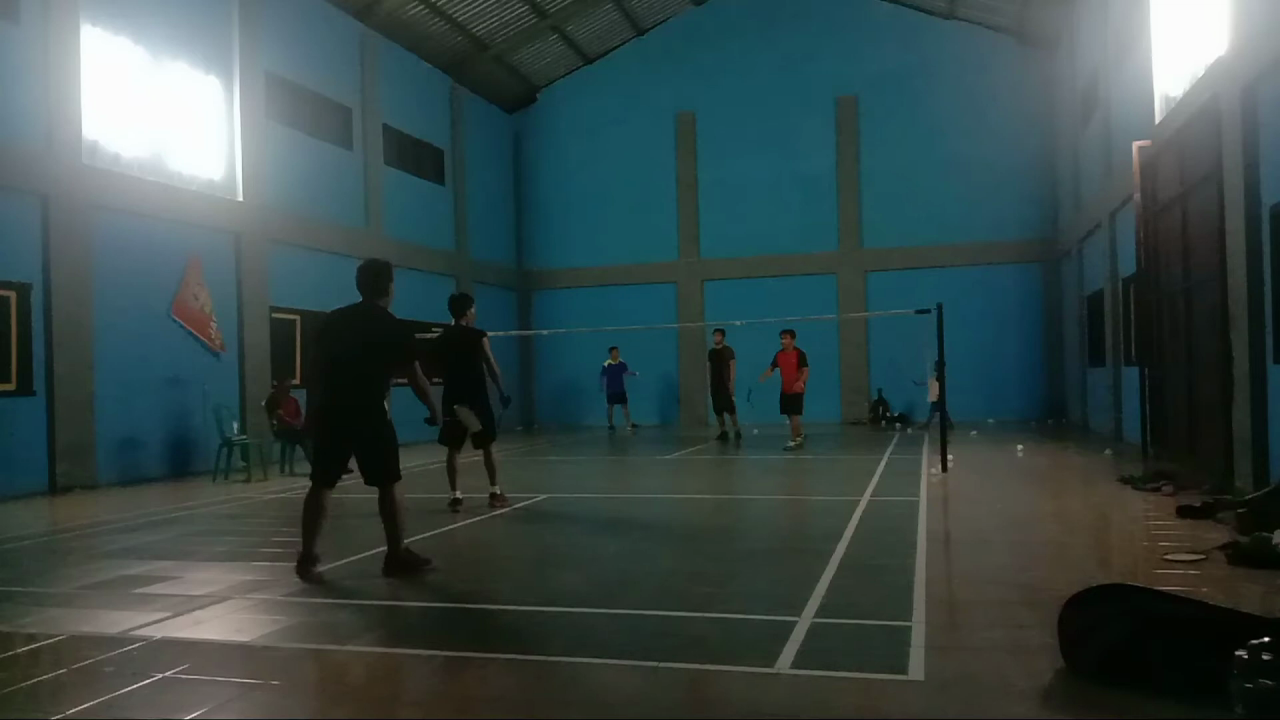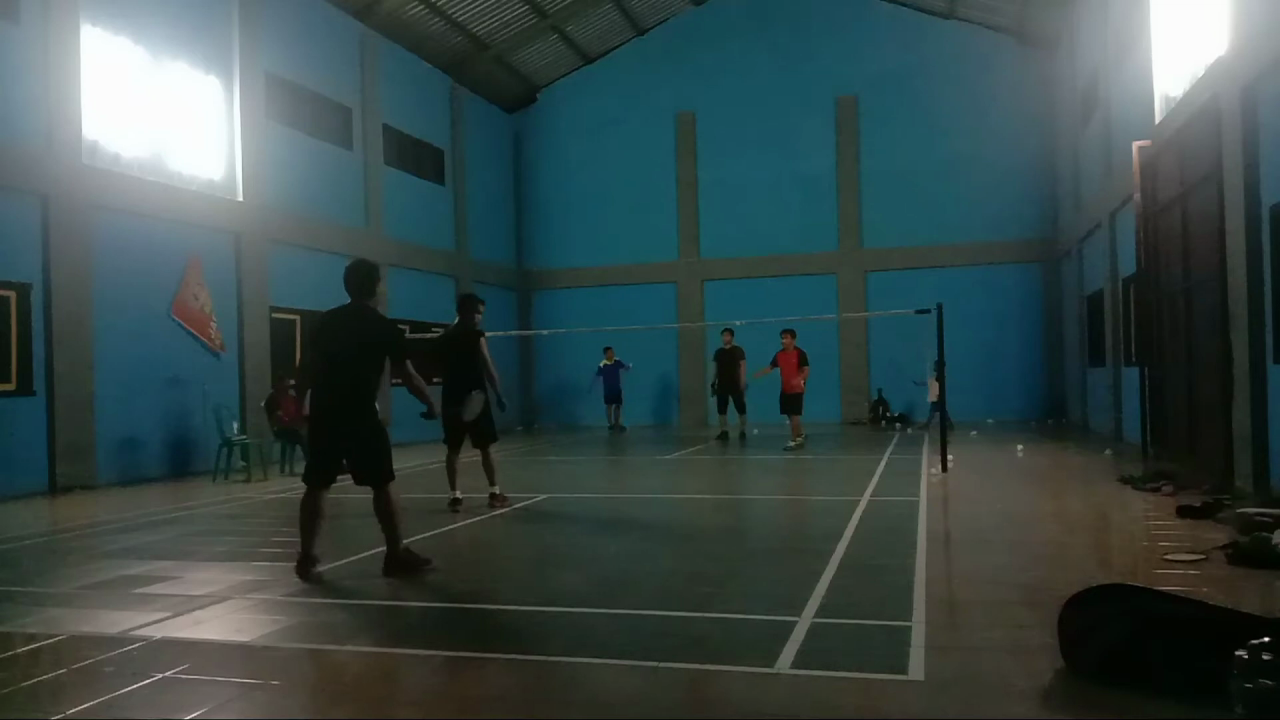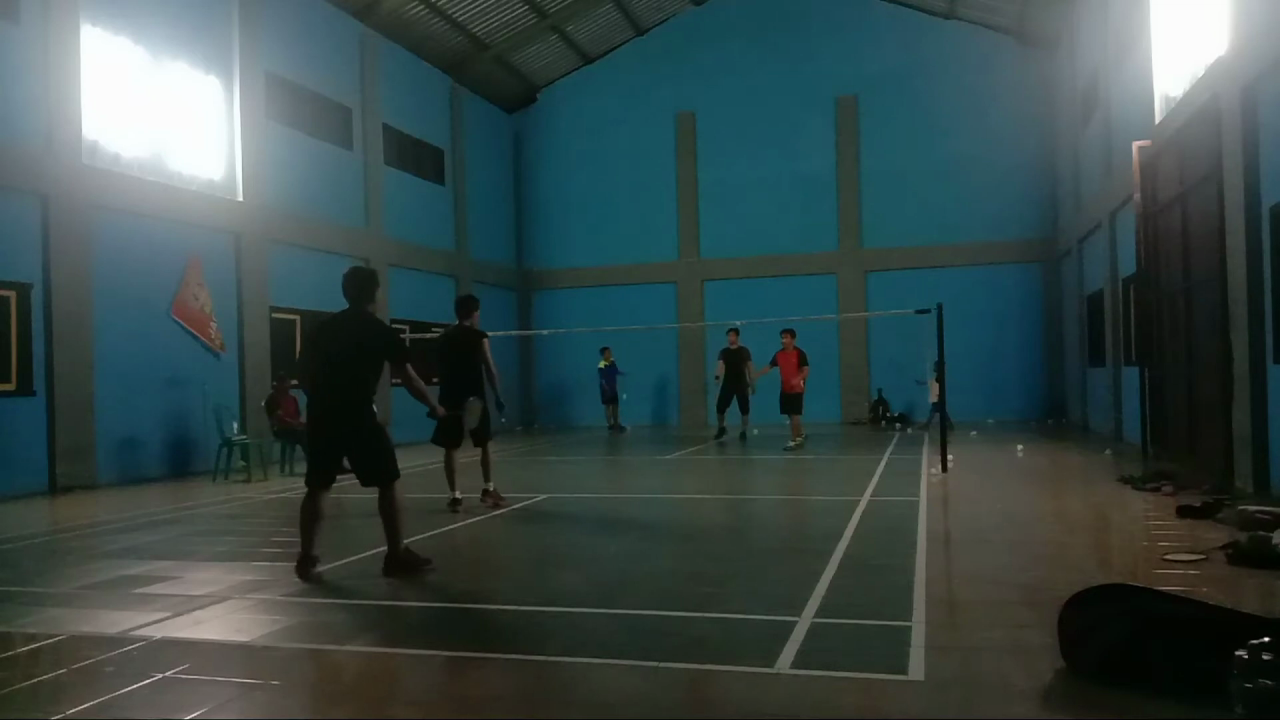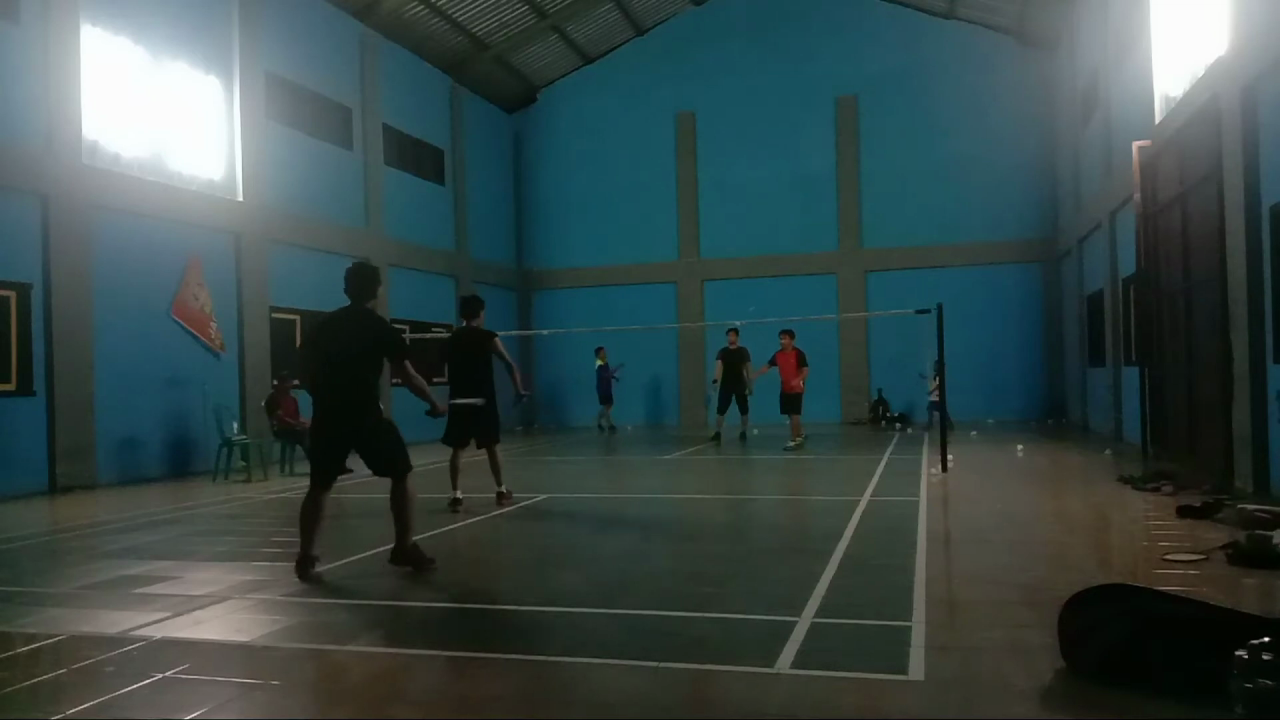
dt=0.3s
person 1, frame 1
left shoulder: (334, 320)
right shoulder: (393, 328)
left elbow: (316, 368)
right elbow: (415, 378)
left wrist: (312, 406)
right wrist: (433, 409)
left hip: (330, 412)
right hip: (369, 414)
left knee: (321, 485)
right knee: (387, 484)
left ankle: (307, 558)
right ankle: (397, 555)
person 1, frame 2
left shoulder: (326, 321)
right shoulder: (384, 327)
left elbow: (309, 368)
right elbow: (409, 377)
right wrist: (431, 405)
left hip: (324, 413)
right hip: (360, 415)
left knee: (316, 487)
right knee: (381, 485)
left ankle: (306, 559)
right ankle: (396, 555)
person 1, frame 3
left shoulder: (324, 328)
right shoulder: (381, 332)
left elbow: (305, 374)
right elbow: (409, 379)
right wrist: (434, 405)
left hip: (323, 416)
right hip: (359, 417)
left knee: (317, 488)
right knee: (387, 484)
left ankle: (306, 559)
right ankle: (397, 555)
person 1, frame 4
left shoulder: (324, 326)
right shoulder: (380, 328)
left elbow: (306, 374)
right elbow: (408, 376)
right wrist: (434, 403)
left hip: (328, 416)
right hip: (366, 415)
left knee: (319, 487)
right knee: (400, 476)
left ankle: (306, 558)
right ankle: (404, 547)
person 2, frame 1
left shoulder: (441, 339)
right shoulder: (478, 336)
left elbow: (440, 370)
right elbow: (492, 367)
right wrist: (502, 392)
left hip: (452, 400)
right hip: (477, 399)
left knee: (453, 449)
right knee: (487, 447)
left ankle: (455, 496)
right ankle: (494, 493)
person 2, frame 2
left shoulder: (443, 338)
right shoulder: (476, 336)
left elbow: (442, 369)
right elbow: (488, 369)
right wrist: (499, 395)
left hip: (451, 401)
right hip: (475, 399)
left knee: (453, 449)
right knee: (485, 448)
left ankle: (455, 496)
right ankle: (494, 493)
person 2, frame 3
left shoulder: (443, 338)
right shoulder: (478, 337)
left elbow: (441, 369)
right elbow: (490, 370)
right wrist: (498, 396)
left hip: (449, 400)
right hip: (474, 399)
left knee: (451, 449)
right knee: (484, 444)
left ankle: (454, 496)
right ankle: (488, 489)
person 2, frame 4
left shoulder: (451, 340)
right shoulder: (488, 338)
left elbow: (449, 371)
right elbow: (510, 365)
right wrist: (518, 389)
left hip: (460, 402)
right hip: (483, 400)
left knee: (457, 449)
right knee: (491, 447)
left ankle: (456, 495)
right ankle: (501, 491)
